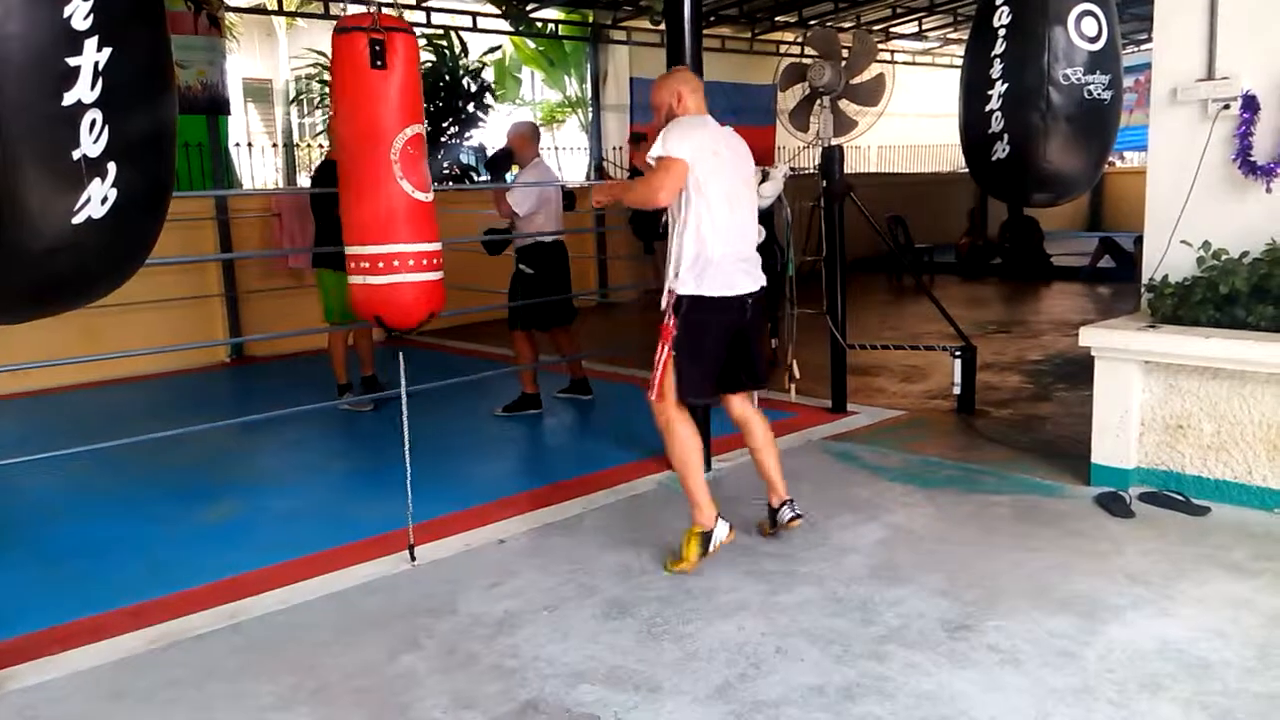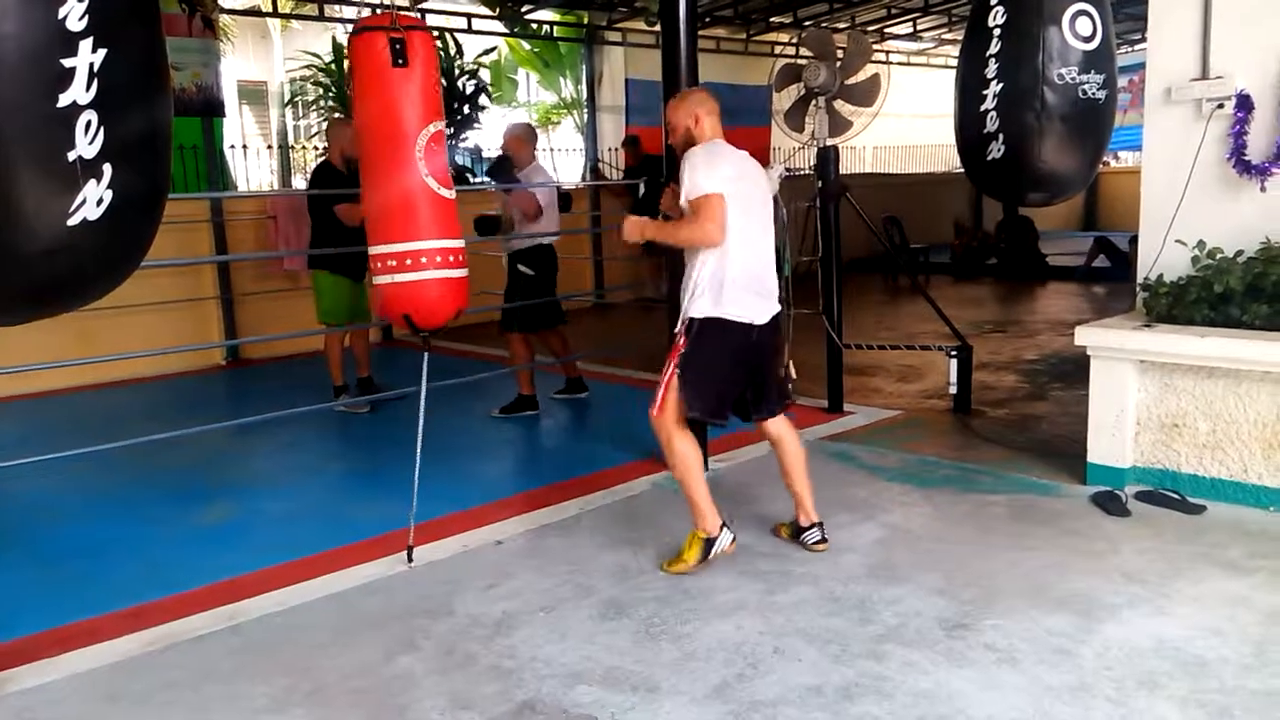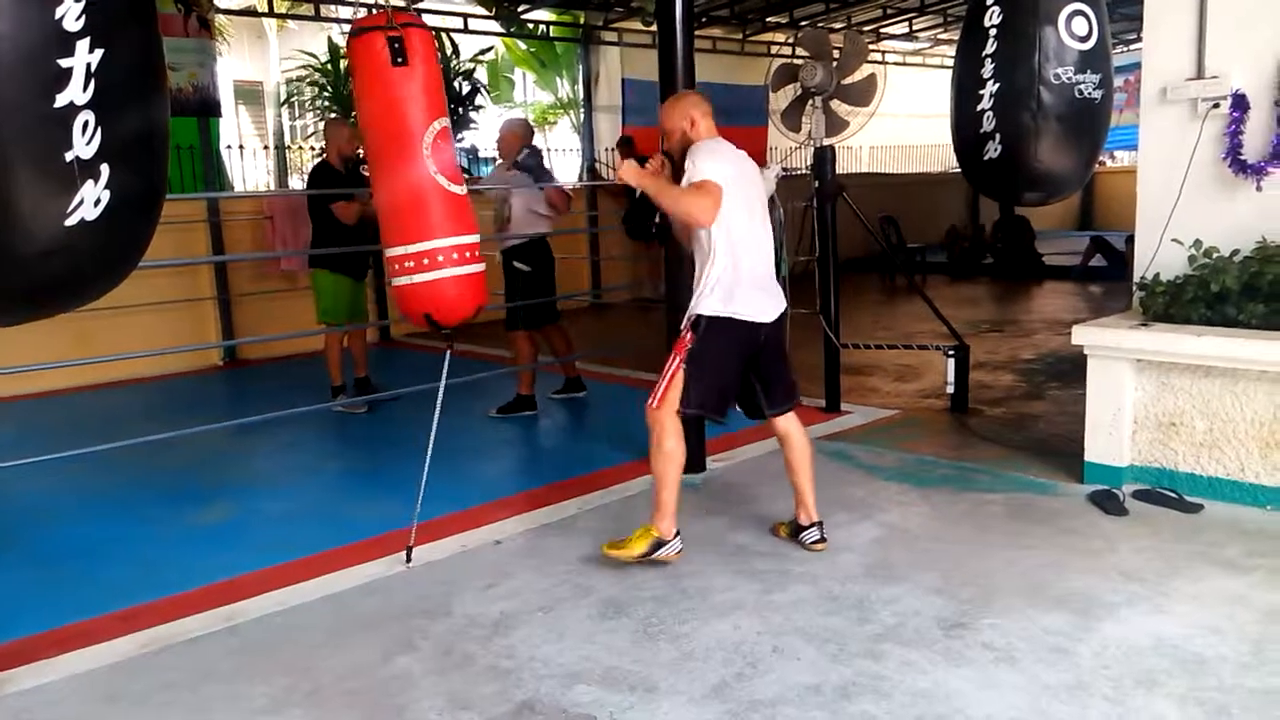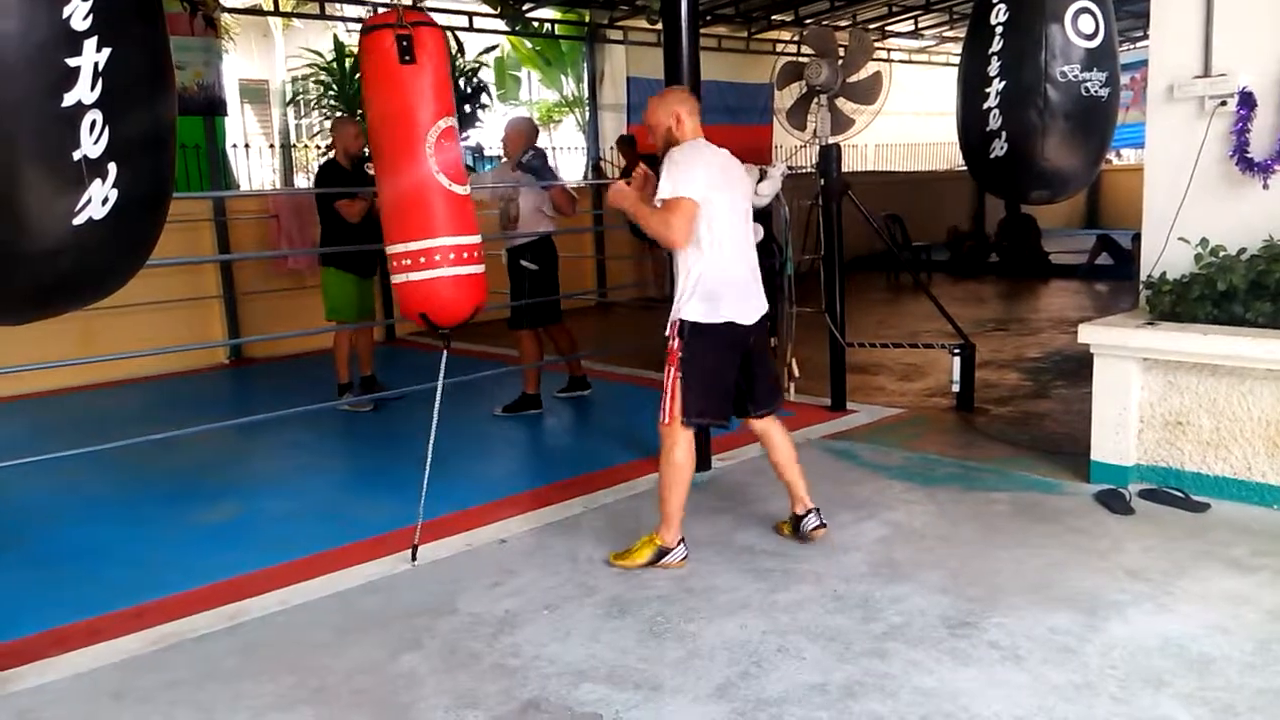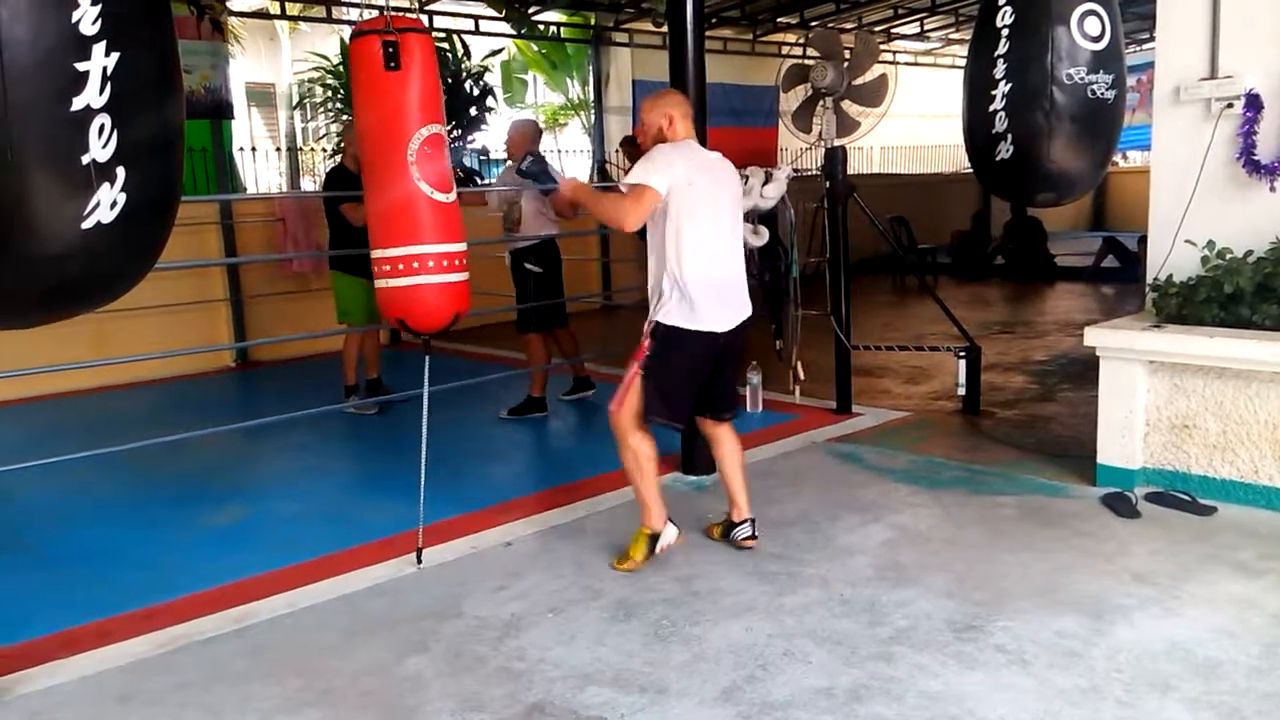
dt=0.2s
person 1, frame 1
left shoulder: (683, 131)
right shoulder: (735, 142)
left elbow: (660, 193)
left wrist: (611, 190)
right wrist: (653, 168)
left hip: (701, 290)
right hip: (745, 287)
left knee: (668, 405)
right knee: (739, 399)
left ankle: (708, 526)
right ankle: (780, 502)
person 1, frame 2
left shoulder: (701, 158)
right shoulder: (749, 166)
left elbow: (711, 231)
left wrist: (649, 228)
right wrist: (680, 215)
left hip: (715, 313)
right hip: (761, 311)
left knee: (667, 418)
right knee: (774, 418)
left ankle: (710, 530)
right ankle: (809, 523)
person 1, frame 3
left shoulder: (708, 152)
right shoulder: (742, 162)
left elbow: (699, 213)
left wrist: (644, 182)
right wrist: (665, 187)
left hip: (722, 311)
right hip: (765, 308)
left knee: (664, 413)
right knee: (782, 415)
left ankle: (662, 531)
right ankle: (808, 521)
person 1, frame 4
left shoulder: (686, 158)
right shoulder: (730, 164)
left elbow: (673, 235)
left wrist: (629, 202)
right wrist: (653, 197)
left hip: (705, 315)
right hip: (748, 310)
left knee: (675, 424)
right knee: (759, 415)
left ankle: (668, 540)
right ankle: (805, 512)
person 1, frame 5
left shoulder: (668, 157)
right shoulder: (724, 168)
left elbow: (625, 217)
left wrist: (581, 193)
right wrist: (644, 203)
left hip: (683, 320)
right hip: (730, 317)
left knee: (626, 417)
right knee: (714, 421)
left ankle: (655, 526)
right ankle: (741, 521)
person 2, frame 1
left shoulder: (532, 175)
right shoulder: (542, 173)
left elbow: (505, 208)
left hip: (537, 256)
right hip: (548, 253)
left knee: (520, 326)
right knee: (555, 323)
left ankle: (530, 396)
right ankle: (579, 382)
person 2, frame 2
left shoulder: (535, 176)
right shoulder: (520, 175)
left elbow: (530, 210)
left wrist: (508, 180)
left hip: (532, 258)
right hip: (526, 258)
left knee: (515, 328)
right knee: (545, 325)
left ankle: (526, 397)
right ankle: (575, 381)
person 2, frame 3
left shoulder: (531, 173)
right shoulder: (502, 172)
left elbow: (563, 205)
right elbow: (478, 187)
left wrist: (540, 174)
left hip: (529, 254)
right hip: (516, 255)
left knee: (519, 326)
right knee: (546, 321)
left ankle: (525, 397)
right ankle: (573, 380)
person 2, frame 4
left shoulder: (537, 172)
right shoulder: (502, 172)
left elbow: (569, 208)
left wrist: (544, 175)
left hip: (534, 253)
right hip: (519, 253)
left knee: (524, 325)
right knee: (550, 320)
left ankle: (530, 396)
right ankle: (578, 379)
person 2, frame 5
left shoulder: (545, 173)
right shoulder: (510, 174)
left elbow: (569, 209)
right elbow: (488, 198)
left wrist: (542, 180)
left hip: (537, 255)
right hip: (524, 256)
left knee: (532, 328)
right knee: (554, 323)
left ankle: (536, 399)
right ankle: (582, 380)
person 3, frame 1
right shoulder: (327, 172)
right hip: (334, 265)
left knee: (364, 324)
right knee: (341, 327)
left ankle: (370, 382)
right ankle: (344, 391)
person 3, frame 2
left shoulder: (349, 175)
right shoulder: (325, 176)
left elbow: (363, 217)
right elbow: (352, 217)
left hip: (353, 265)
right hip: (331, 267)
left knee: (361, 325)
right knee: (337, 328)
left ankle: (366, 383)
right ankle: (340, 393)
person 3, frame 3
left shoulder: (350, 175)
right shoulder: (322, 175)
left elbow: (367, 216)
right elbow: (348, 216)
right wrist: (366, 192)
left hip: (355, 264)
right hip: (331, 266)
left knee: (359, 325)
right knee: (337, 328)
left ankle: (362, 384)
right ankle: (338, 393)
person 3, frame 4
left shoulder: (358, 172)
right shoulder: (329, 173)
left elbow: (373, 213)
right elbow: (352, 214)
right wrist: (371, 191)
left hip: (364, 262)
right hip: (340, 265)
left knee: (366, 324)
right knee: (346, 326)
left ankle: (368, 382)
right ankle: (345, 391)
person 3, frame 5
left shoulder: (365, 178)
right shoulder: (336, 178)
right elbow: (357, 218)
left hip: (370, 264)
right hip: (349, 268)
left knee: (373, 325)
right knee: (357, 328)
left ankle: (373, 384)
right ankle: (351, 393)
